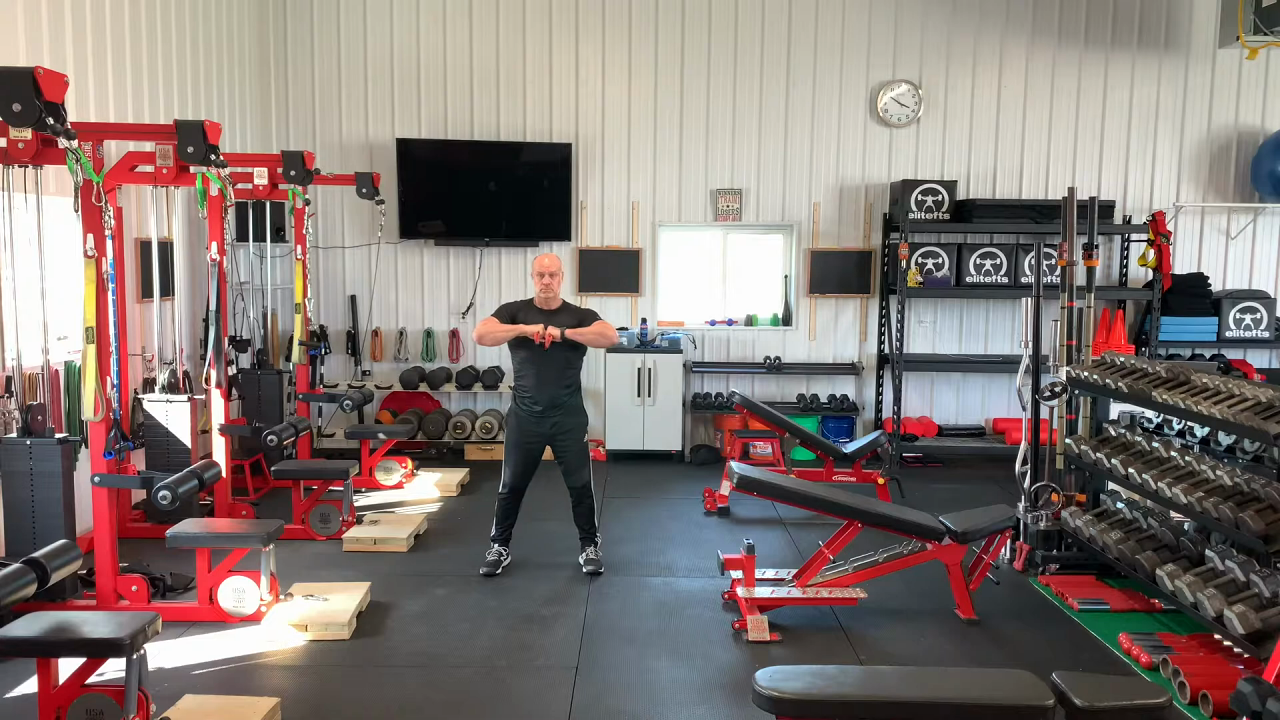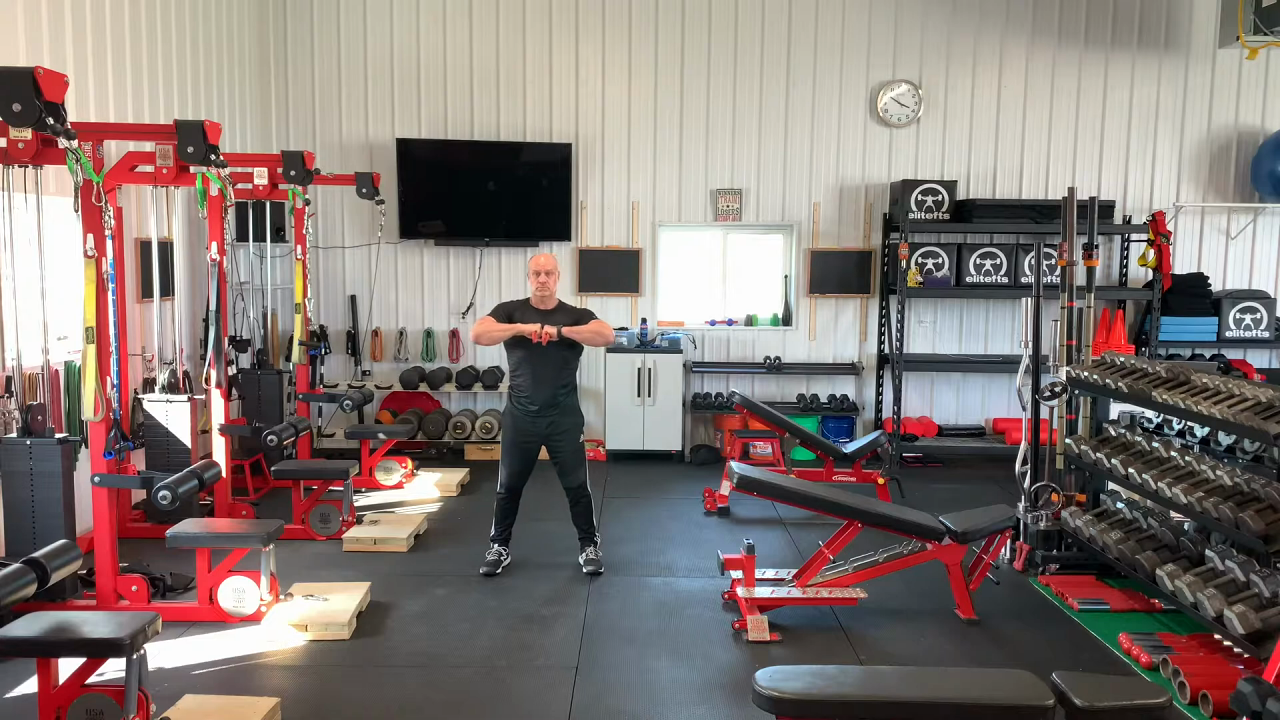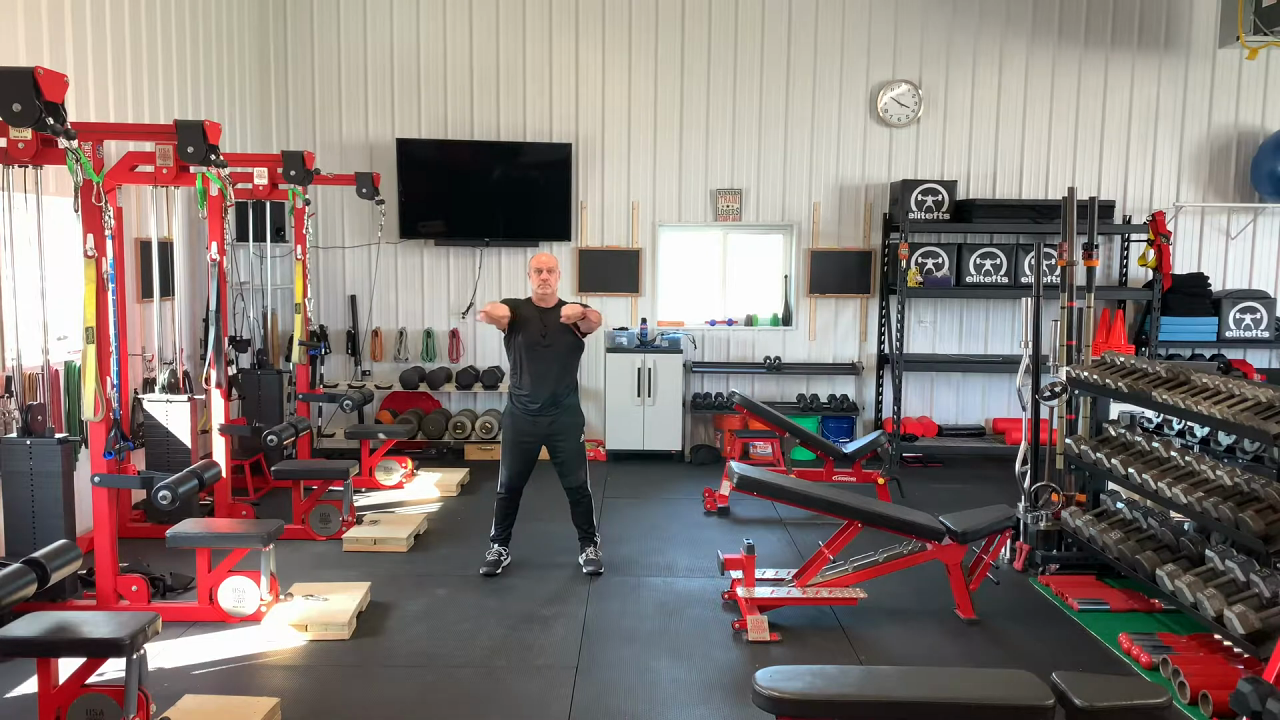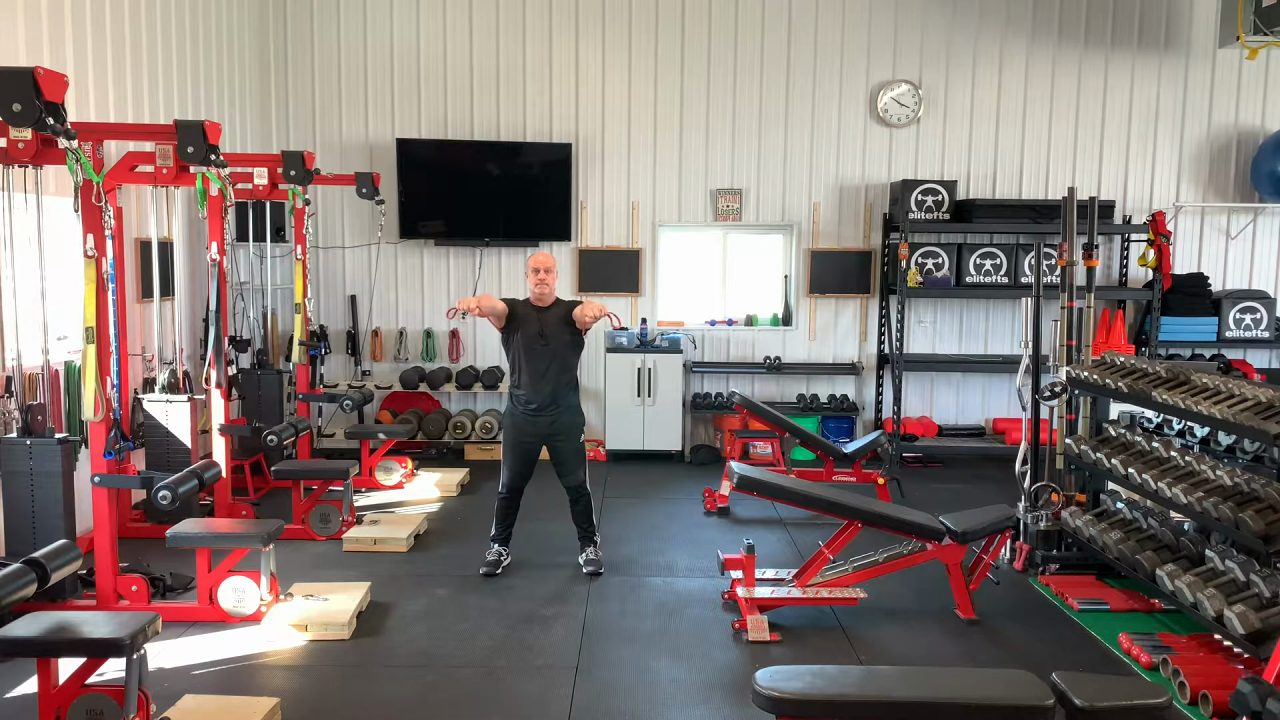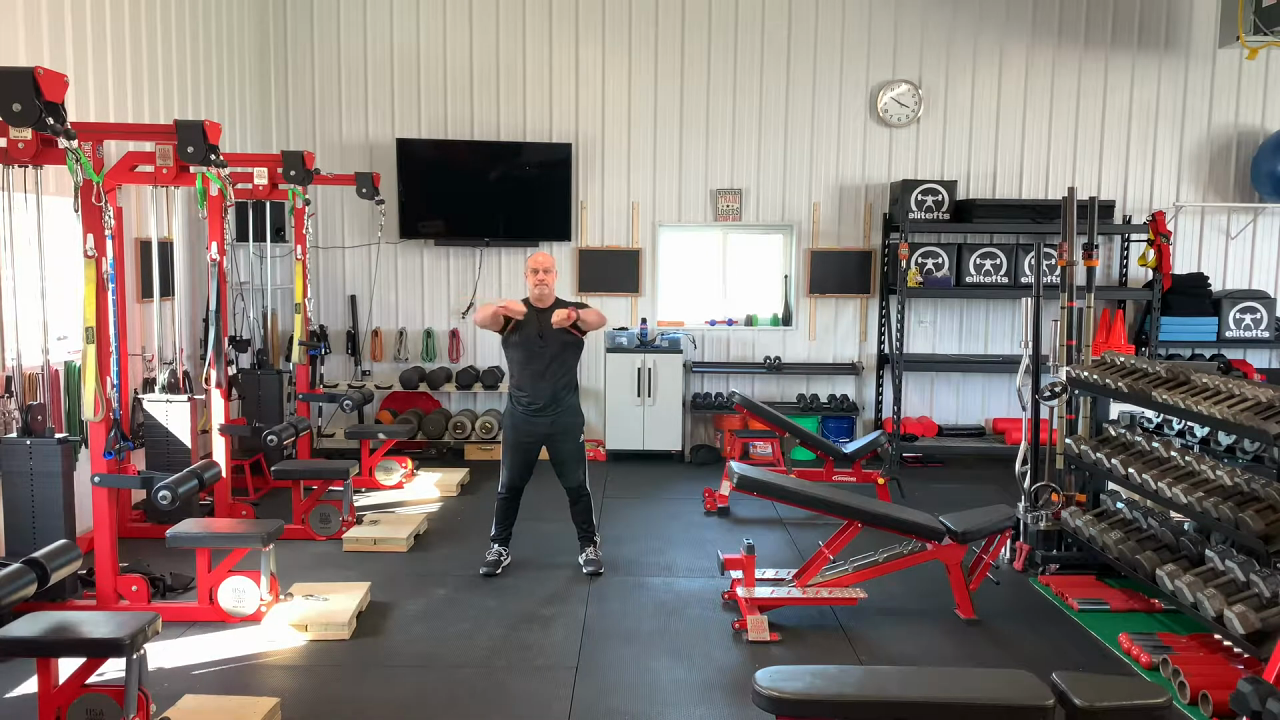
dt=0.4s
person 1, frame 1
left shoulder: (579, 316)
right shoulder: (514, 311)
left elbow: (610, 337)
right elbow: (480, 334)
left wrist: (563, 332)
right wrist: (524, 329)
left hip: (568, 418)
right hip: (524, 417)
left knee: (580, 486)
right knee: (511, 486)
left ankle: (589, 546)
right ankle: (499, 547)
person 1, frame 2
left shoulder: (576, 316)
right shoulder: (511, 311)
left elbow: (607, 335)
right elbow: (477, 334)
left wrist: (559, 330)
right wrist: (522, 328)
left hip: (564, 418)
right hip: (520, 417)
left knee: (577, 486)
right knee: (508, 486)
left ankle: (589, 546)
right ankle: (499, 547)
person 1, frame 3
left shoulder: (575, 310)
right shoulder: (514, 308)
left elbow: (595, 319)
right elbow: (492, 312)
left wrist: (579, 313)
right wrist: (496, 311)
left hip: (565, 417)
right hip: (521, 416)
left knee: (577, 486)
right knee: (509, 486)
left ankle: (589, 546)
right ankle: (499, 547)
person 1, frame 4
left shoulder: (570, 311)
right shoulder: (513, 311)
left elbow: (586, 312)
right elbow: (493, 306)
left wrist: (593, 311)
right wrist: (476, 303)
left hip: (565, 417)
right hip: (521, 417)
left knee: (577, 486)
right knee: (510, 487)
left ankle: (589, 547)
right ankle: (499, 547)
person 1, frame 5
left shoulder: (573, 310)
right shoulder: (513, 312)
left elbow: (599, 320)
right elbow: (482, 319)
left wrist: (574, 316)
right wrist: (499, 307)
left hip: (565, 417)
right hip: (521, 417)
left knee: (577, 486)
right knee: (510, 486)
left ankle: (589, 547)
right ankle: (499, 547)
